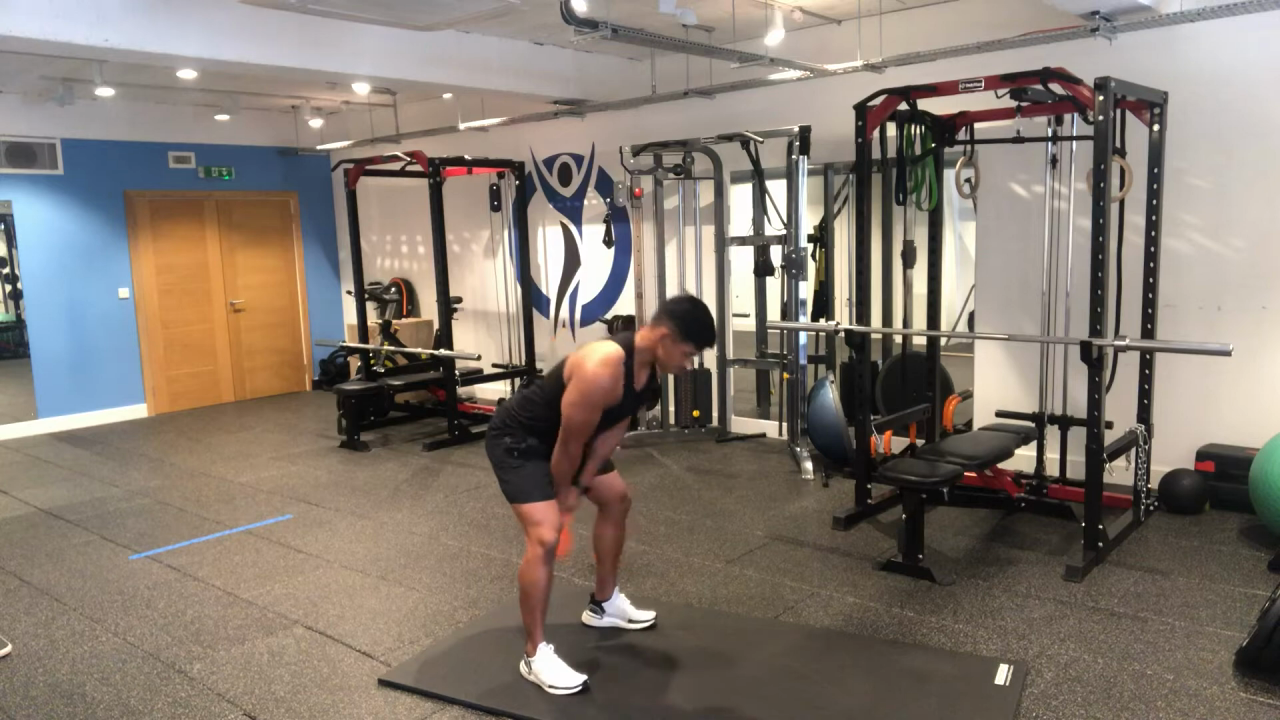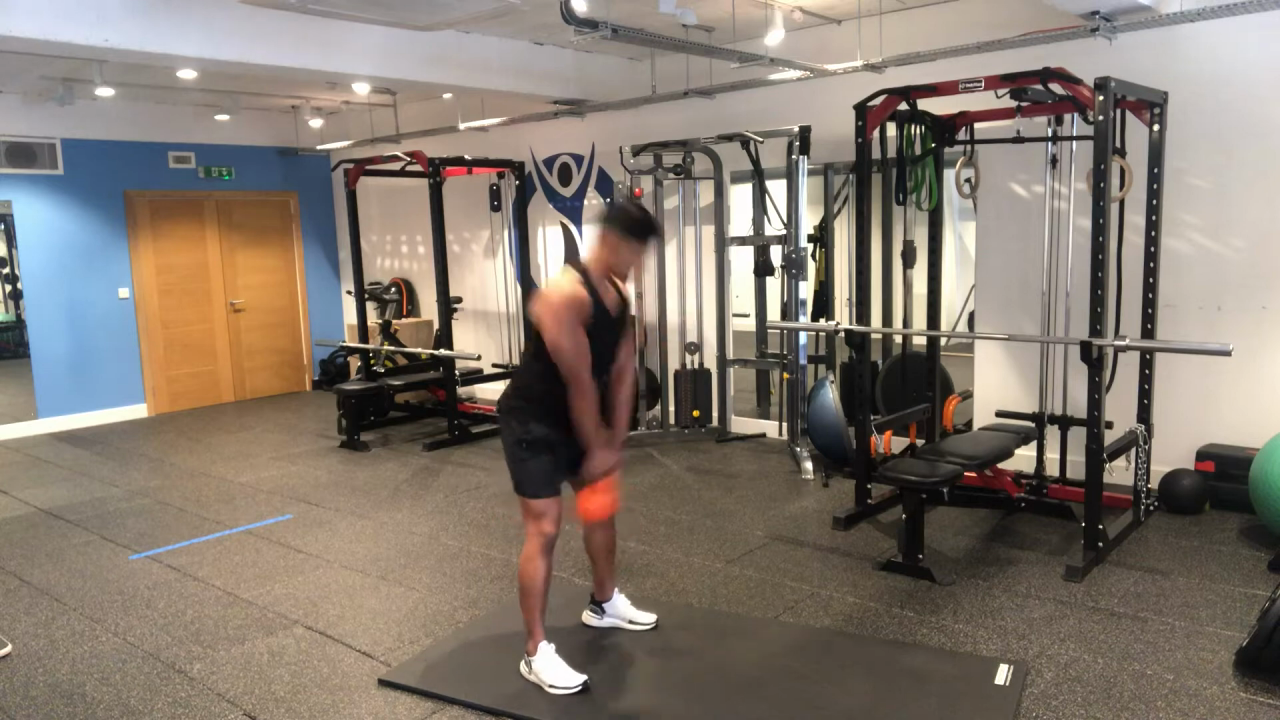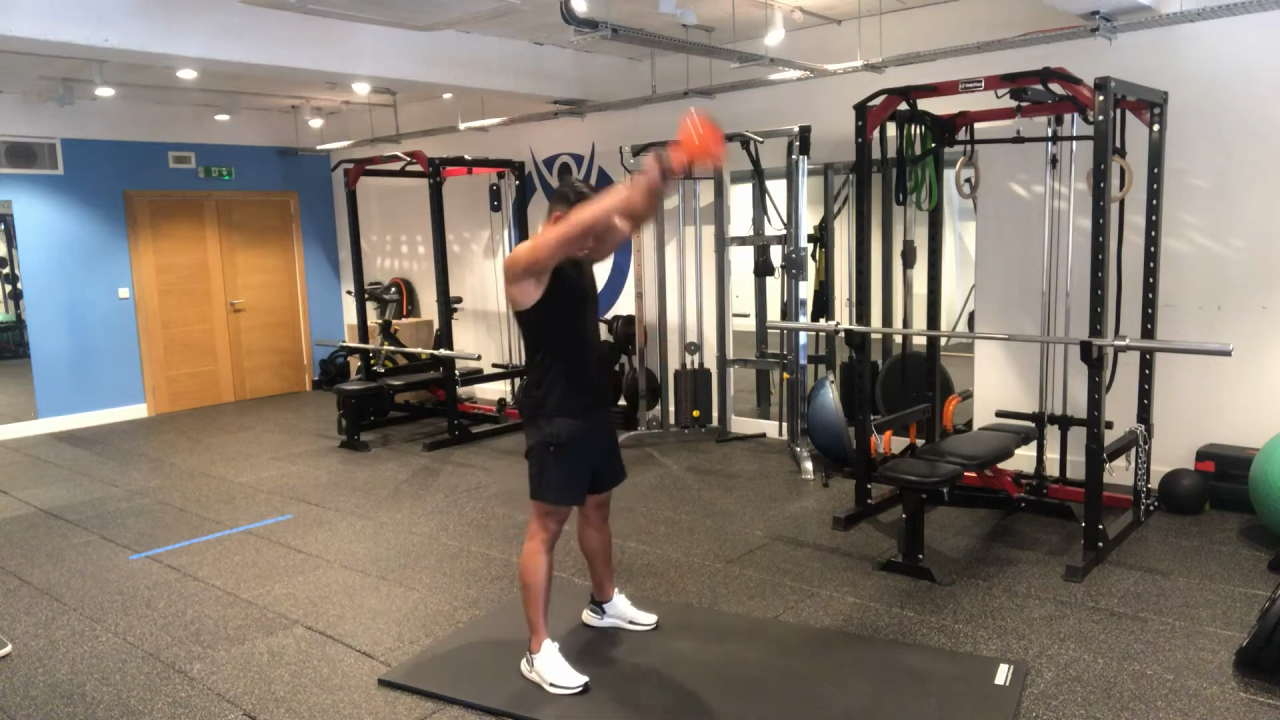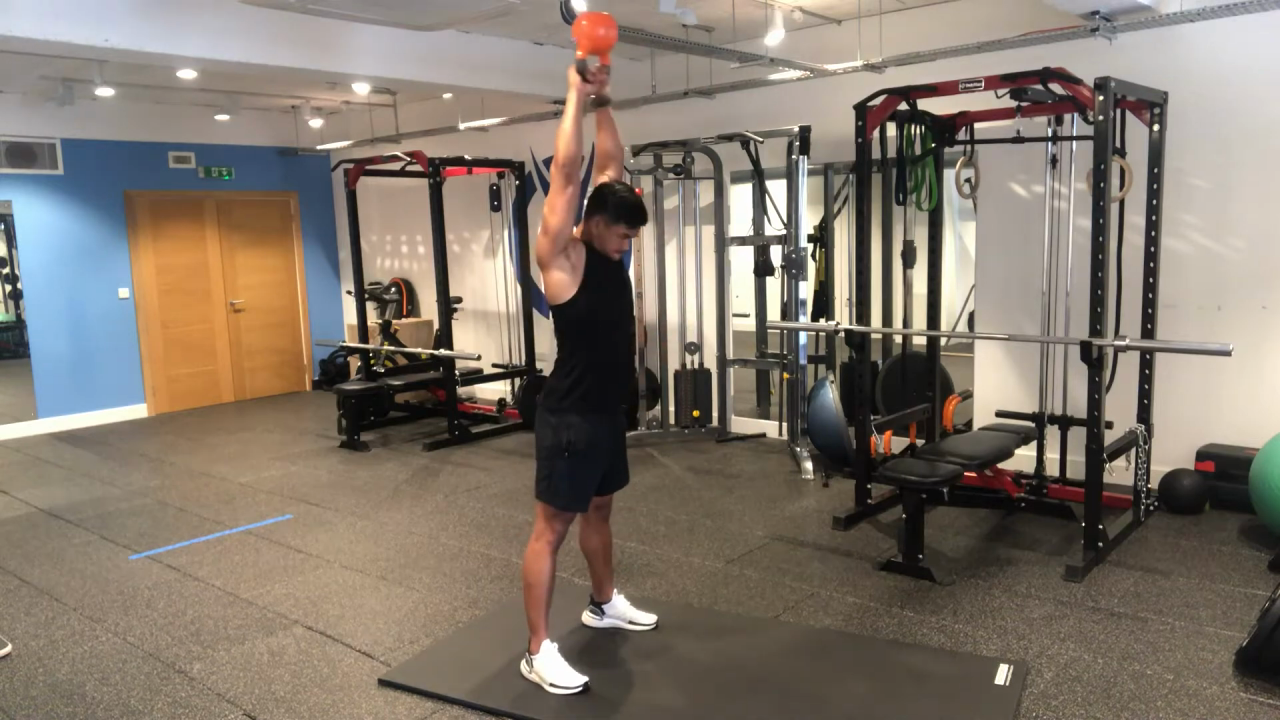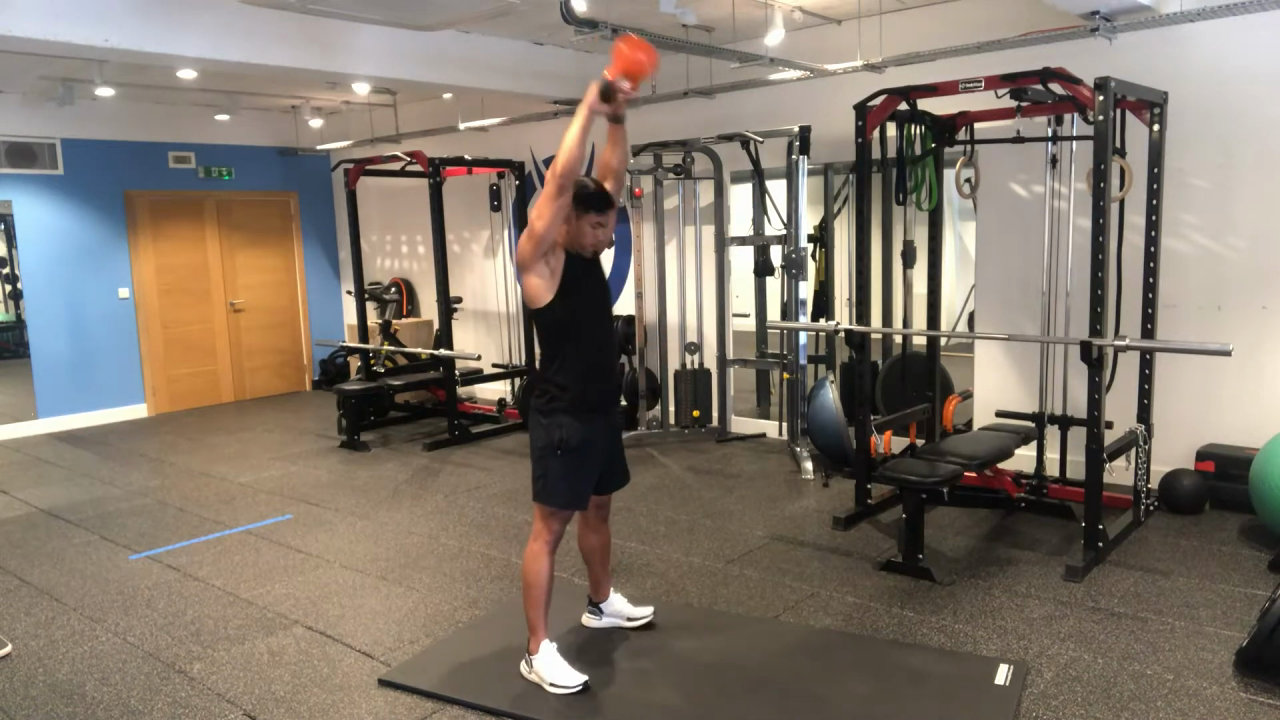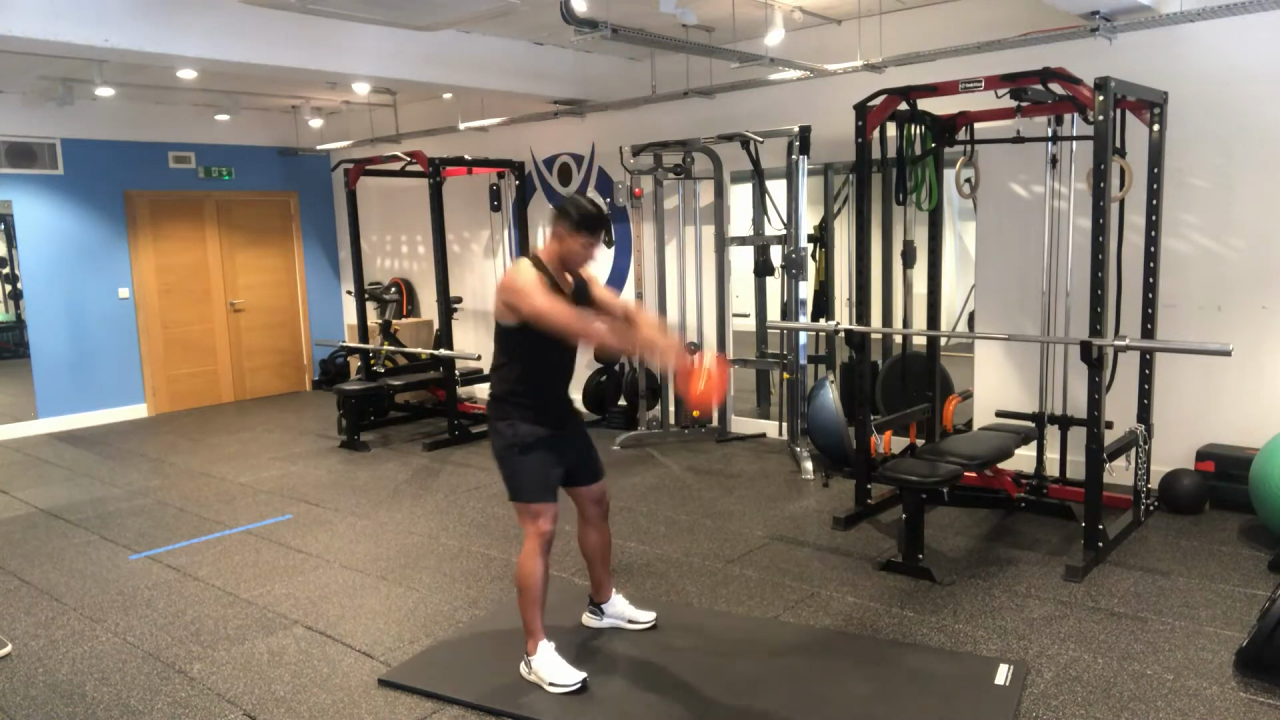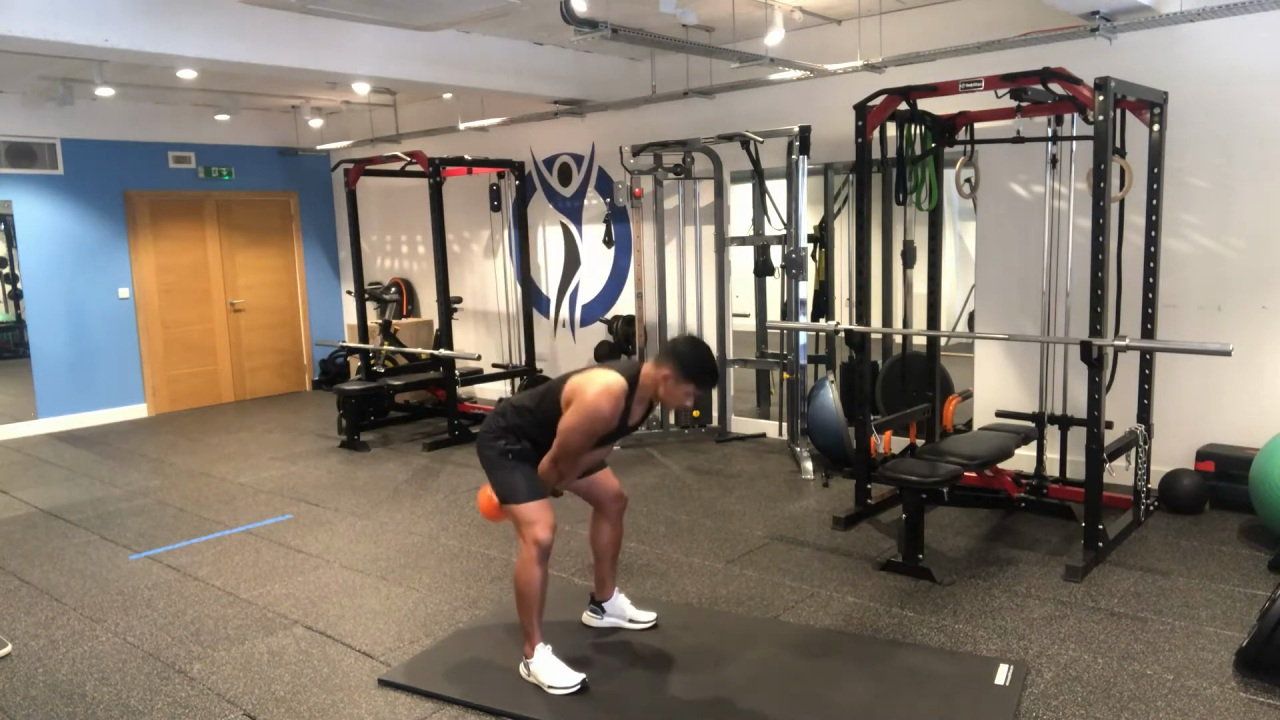
dt=0.4s
person 1, frame 1
left shoulder: (649, 368)
right shoulder: (602, 371)
left elbow: (613, 431)
right elbow: (568, 446)
left wrist: (579, 488)
right wrist: (560, 496)
left hip: (564, 437)
right hip: (517, 439)
left knee: (617, 500)
right knee: (546, 535)
left ankle: (604, 603)
right ankle: (535, 654)
person 1, frame 2
left shoulder: (616, 295)
right shoulder: (567, 295)
left elbow: (623, 373)
right elbow: (579, 383)
left wrist: (614, 442)
right wrist: (594, 450)
left hip: (579, 418)
right hip: (531, 420)
right knee: (544, 529)
left ankle: (604, 603)
right ankle: (536, 653)
person 1, frame 3
left shoulder: (576, 259)
right shoulder: (525, 263)
left elbow: (629, 219)
right elbow: (581, 222)
left wrist: (659, 182)
right wrist: (642, 179)
left hip: (595, 408)
right hip: (554, 418)
left knee: (597, 510)
right knee: (547, 527)
left ankle: (604, 602)
right ankle: (538, 653)
person 1, frame 4
left shoulder: (608, 254)
right shoulder: (563, 256)
left elbow: (611, 164)
right elbow: (565, 175)
left wrist: (601, 103)
right wrist: (575, 100)
left hip: (608, 412)
right hip: (570, 417)
left knee: (598, 512)
right knee: (552, 528)
left ankle: (603, 603)
right ankle: (538, 652)
person 1, frame 5
left shoulder: (586, 252)
right shoulder: (540, 257)
left elbow: (612, 177)
right elbow: (562, 180)
left wrist: (617, 118)
right wrist: (586, 111)
left hip: (603, 410)
right hip: (562, 419)
left knee: (598, 510)
right knee: (550, 527)
left ankle: (601, 603)
right ankle: (537, 652)
person 1, frame 6
left shoulder: (578, 277)
right shoulder: (523, 281)
left elbow: (627, 316)
right elbow: (583, 328)
left wrist: (668, 340)
right wrist: (653, 349)
left hip: (559, 414)
right hip: (519, 423)
left knee: (595, 504)
right knee: (541, 529)
left ankle: (603, 606)
right ankle: (536, 653)
person 1, frame 7
left shoulder: (645, 392)
right shoulder: (603, 397)
left elbow: (599, 447)
right elbow: (558, 459)
left wrist: (562, 483)
right wrist: (541, 494)
left hip: (554, 442)
right hip: (509, 440)
left knee: (613, 499)
right knee: (539, 535)
left ankle: (604, 602)
right ankle: (534, 655)
